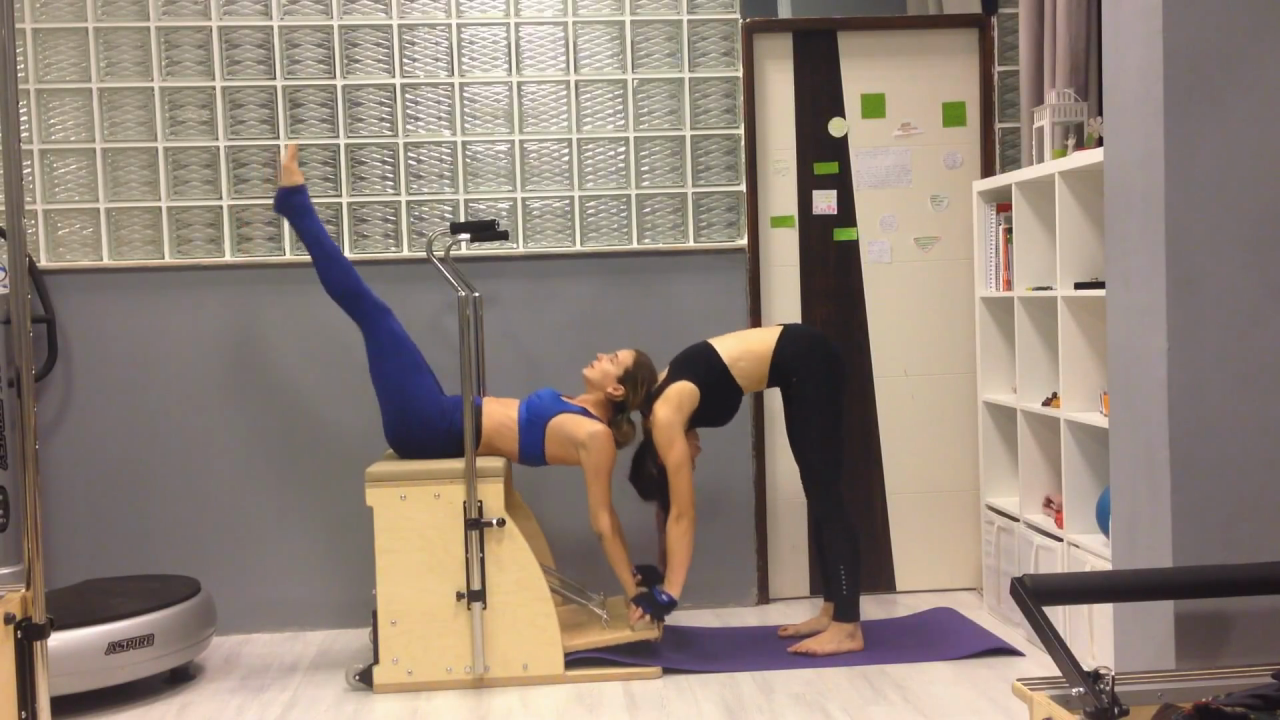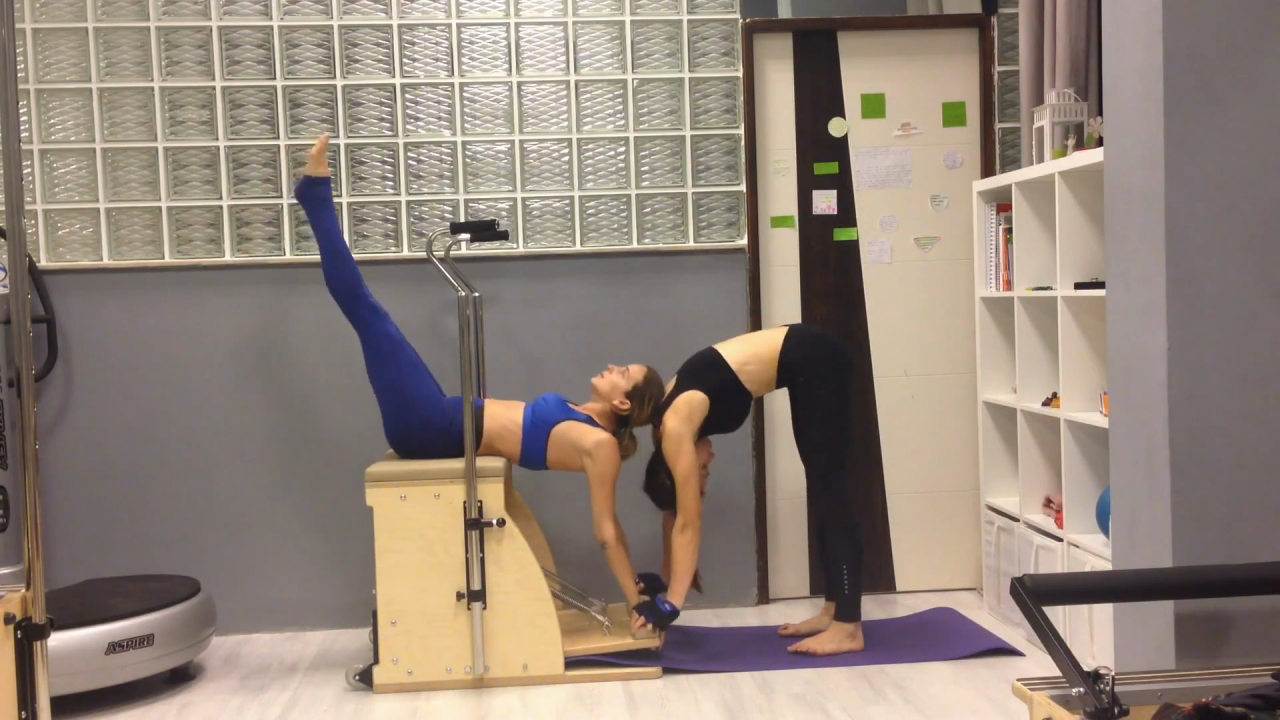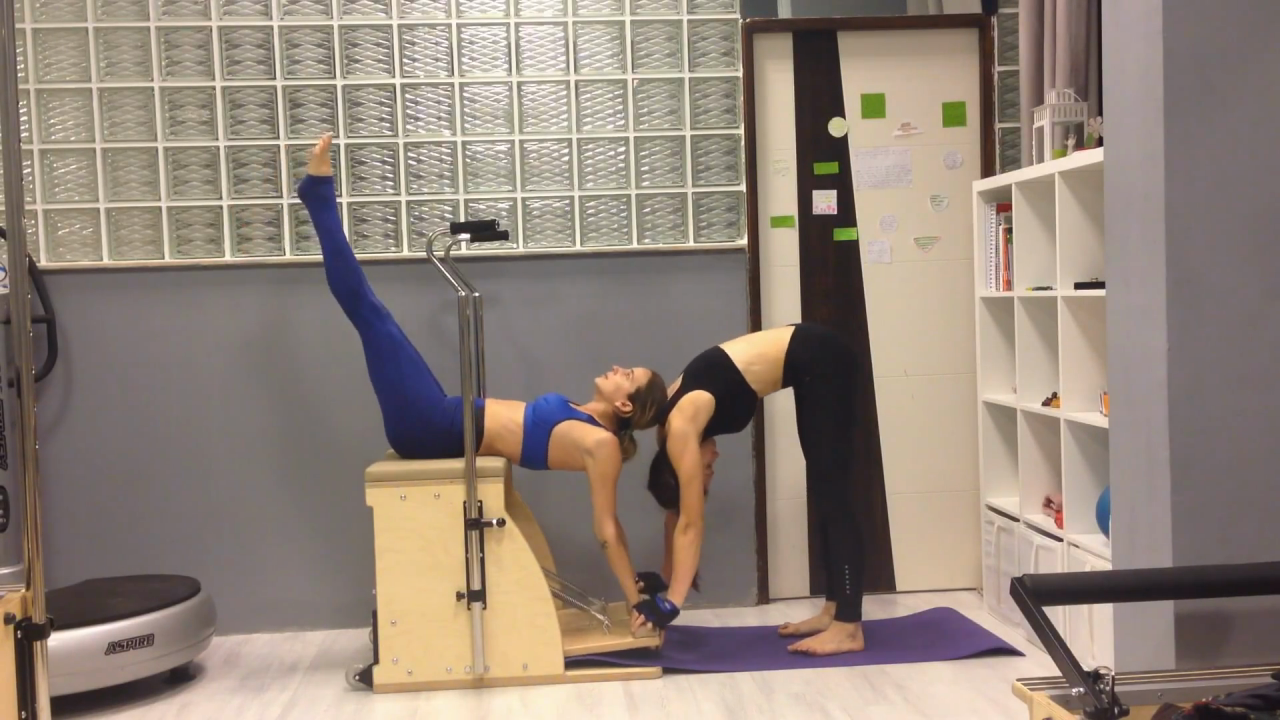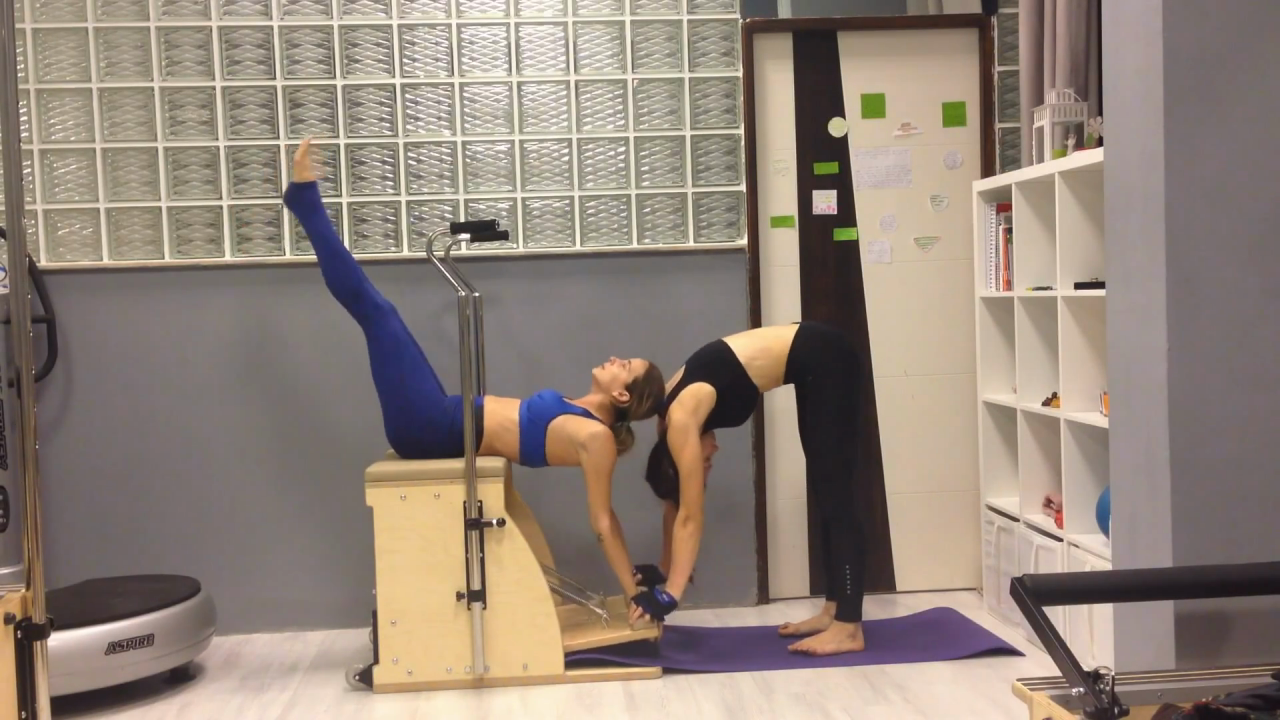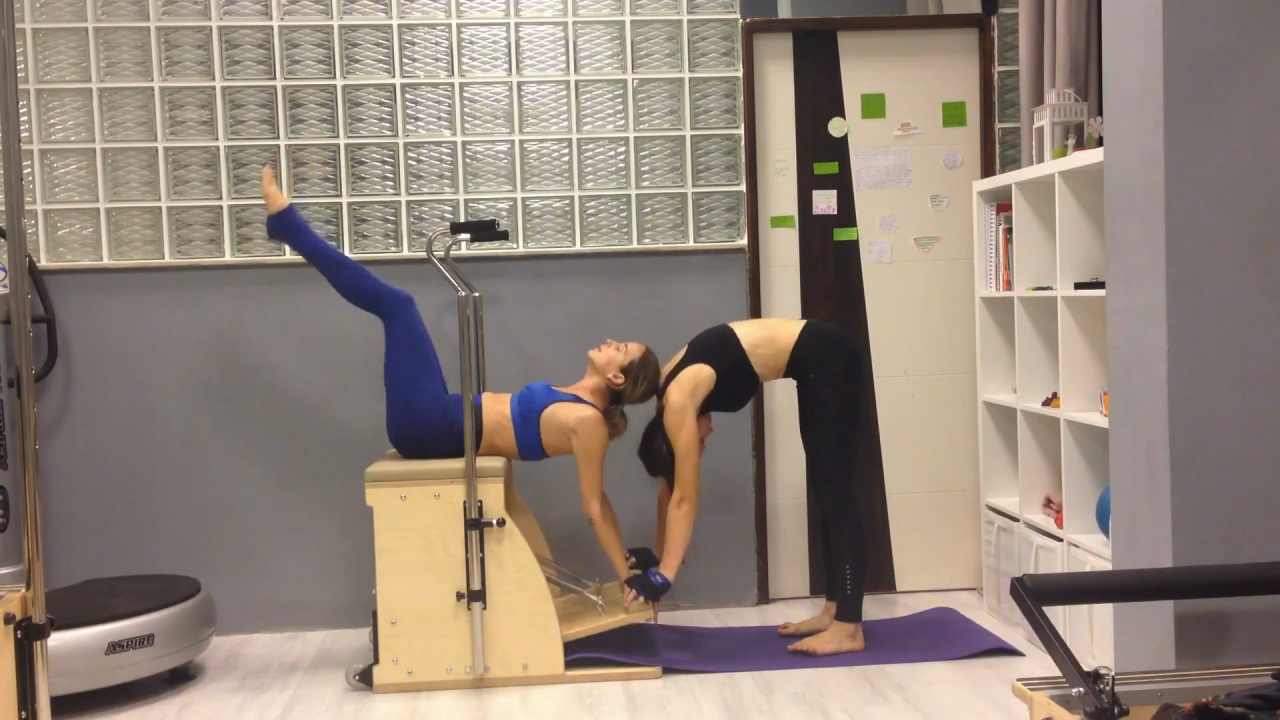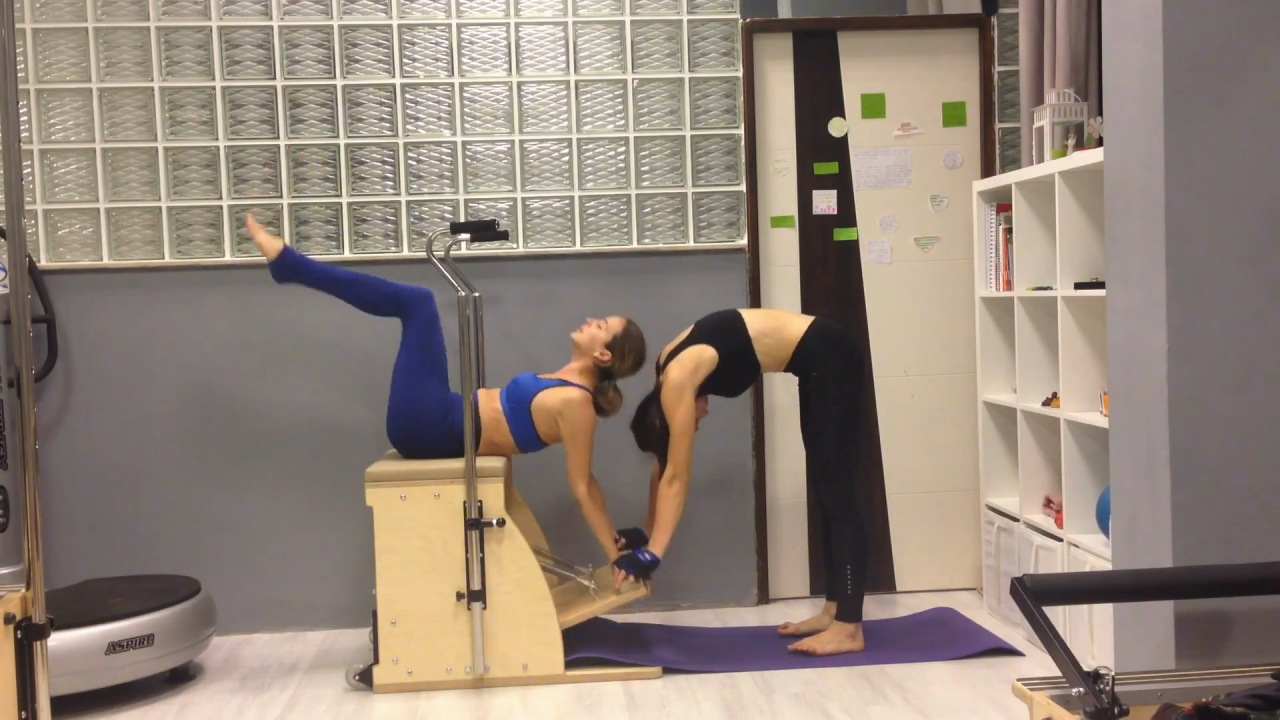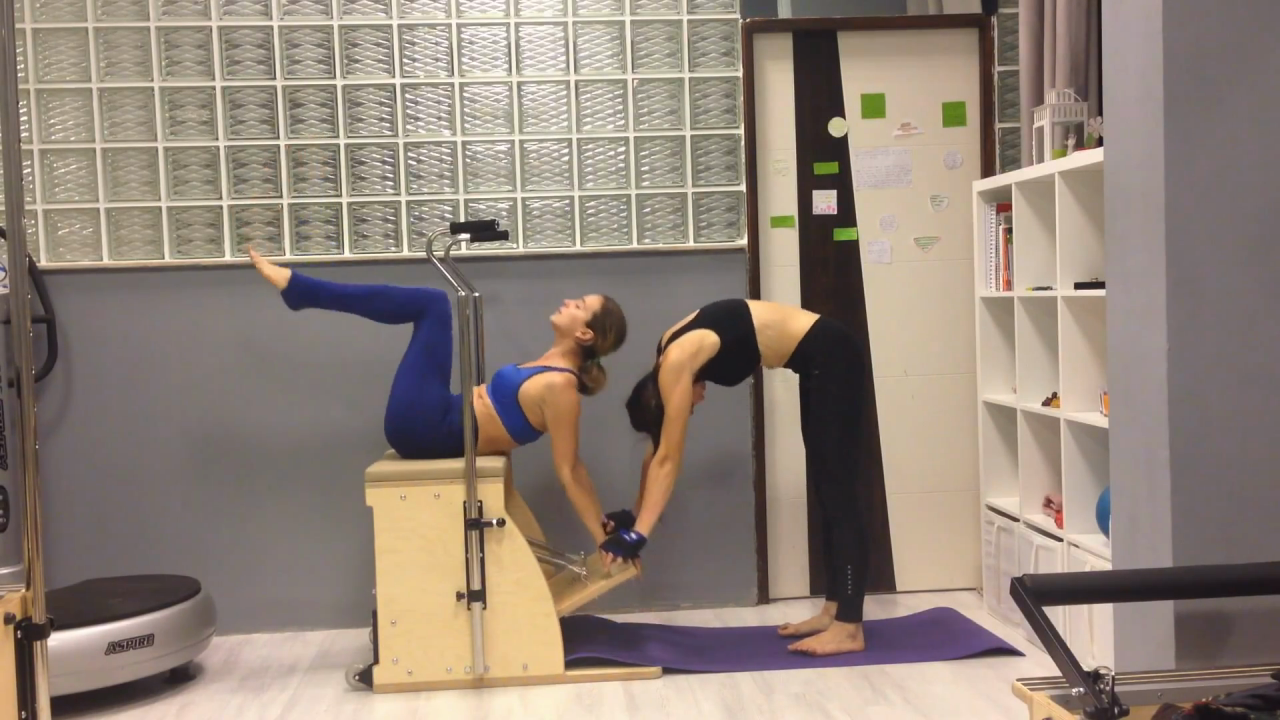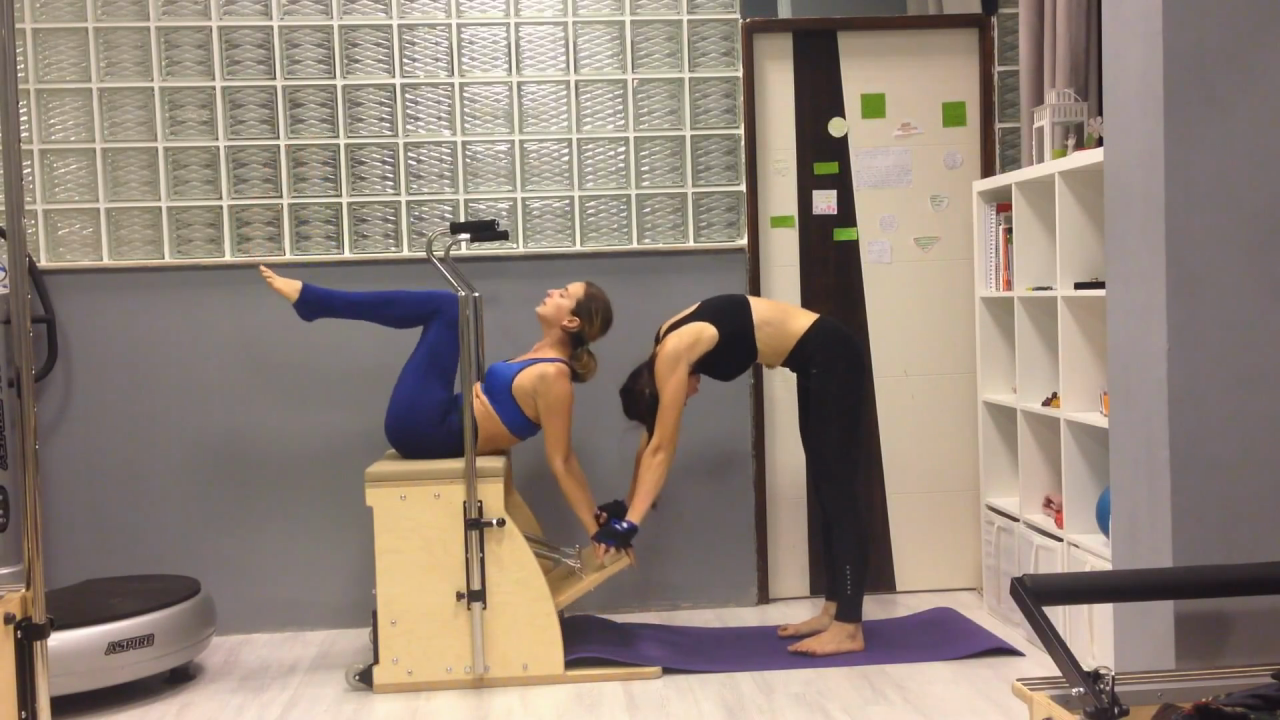
dt=0.2s
person 1, frame 1
left shoulder: (594, 435)
right shoulder: (580, 415)
left elbow: (603, 522)
left wrist: (634, 592)
left hip: (431, 431)
right hip: (440, 422)
left knee: (374, 313)
right knee: (373, 313)
left ankle: (296, 201)
person 1, frame 2
left shoulder: (600, 444)
right shoulder: (584, 420)
left elbow: (607, 532)
left wrist: (637, 603)
left hip: (432, 431)
right hip: (443, 421)
left knee: (369, 316)
right knee: (370, 317)
left ankle: (318, 193)
person 1, frame 3
left shoulder: (600, 444)
right shoulder: (586, 422)
left elbow: (607, 532)
left wrist: (638, 601)
left hip: (433, 431)
right hip: (444, 422)
left knee: (370, 314)
right knee: (372, 316)
left ankle: (321, 193)
person 1, frame 4
left shoulder: (597, 437)
right shoulder: (582, 415)
left elbow: (604, 522)
left wrist: (636, 592)
left hip: (429, 430)
right hip: (441, 423)
left knee: (375, 313)
right knee: (378, 312)
left ankle: (306, 196)
person 1, frame 5
left shoulder: (588, 421)
right shoulder: (578, 403)
left elbow: (596, 507)
left wrist: (628, 575)
left hip: (429, 429)
right hip: (443, 423)
left knee: (395, 306)
right knee: (398, 306)
left ankle: (286, 221)
person 1, frame 6
left shoulder: (575, 403)
right shoulder: (567, 386)
left elbow: (584, 488)
left wrist: (617, 556)
left hip: (426, 429)
right hip: (439, 425)
left knee: (416, 303)
right knee: (417, 303)
left ankle: (286, 260)
right ankle: (287, 261)
person 1, frame 7
left shoulder: (560, 386)
right shoulder: (550, 367)
left elbow: (570, 471)
left wrist: (604, 540)
left hip: (423, 430)
right hip: (434, 428)
left knee: (434, 305)
right knee: (434, 304)
left ankle: (297, 286)
right ankle: (299, 287)
person 1, frame 8
left shoulder: (552, 376)
right shoulder: (543, 357)
left elbow: (561, 461)
left wrist: (597, 530)
left hip: (423, 430)
right hip: (435, 427)
left knee: (444, 306)
right knee: (445, 306)
left ankle: (310, 297)
right ankle: (312, 298)
person 2, frame 1
left shoulder: (665, 419)
right shoulder: (659, 414)
left elbow: (681, 515)
right elbow: (671, 507)
left wrist: (668, 593)
right wrist: (662, 575)
left hip: (808, 362)
right hip: (799, 362)
left knee: (824, 495)
right knee: (818, 493)
left ankle: (848, 629)
right ankle: (833, 612)
person 2, frame 2
left shoulder: (675, 429)
right shoulder: (669, 422)
left elbow: (687, 525)
right elbow: (675, 516)
left wrist: (670, 602)
right wrist: (665, 585)
left hip: (816, 362)
right hip: (805, 361)
left knee: (828, 494)
right knee: (823, 493)
left ankle: (848, 629)
right ankle: (834, 611)
person 2, frame 3
left shoulder: (681, 429)
right shoulder: (672, 423)
left elbow: (690, 525)
right elbow: (677, 514)
left wrist: (670, 601)
right wrist: (665, 580)
left hip: (822, 361)
right hip: (811, 361)
left knee: (832, 494)
right knee: (824, 492)
left ankle: (849, 629)
right ankle: (834, 611)
person 2, frame 4
left shoulder: (681, 421)
right shoulder: (673, 416)
left elbow: (690, 518)
right elbow: (675, 507)
left wrist: (668, 593)
right wrist: (662, 574)
left hip: (827, 360)
right hip: (814, 362)
left knee: (834, 494)
right knee: (824, 490)
left ankle: (849, 628)
right ankle: (835, 611)
person 2, frame 5
left shoulder: (678, 401)
right shoulder: (671, 393)
left elbow: (684, 499)
right elbow: (670, 486)
left wrist: (661, 575)
right wrist: (655, 556)
left hip: (829, 359)
right hip: (816, 362)
left knee: (835, 493)
right knee: (825, 490)
left ankle: (849, 628)
right ankle: (835, 610)
person 2, frame 6
left shoulder: (677, 379)
right shoulder: (670, 371)
left elbow: (676, 477)
right elbow: (664, 466)
left wrist: (649, 553)
right wrist: (645, 535)
left hip: (831, 358)
right hip: (819, 361)
left knee: (835, 492)
right knee: (825, 491)
left ankle: (849, 628)
right ankle: (834, 611)
person 2, frame 7
left shoulder: (677, 361)
right shoulder: (671, 355)
left elbow: (667, 459)
right elbow: (657, 450)
left wrist: (636, 533)
right wrist: (633, 519)
left hip: (832, 356)
right hip: (819, 359)
left knee: (837, 492)
right knee: (825, 490)
left ankle: (849, 629)
right ankle: (834, 611)
person 2, frame 8
left shoulder: (674, 352)
right shoulder: (668, 347)
left elbow: (661, 449)
right elbow: (651, 440)
left wrist: (629, 521)
right wrist: (627, 506)
left hip: (831, 355)
right hip: (818, 359)
left knee: (837, 492)
right knee: (826, 491)
left ankle: (848, 629)
right ankle: (834, 610)
